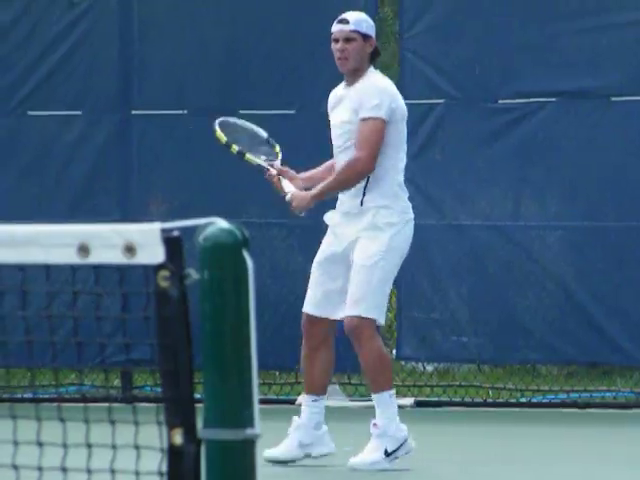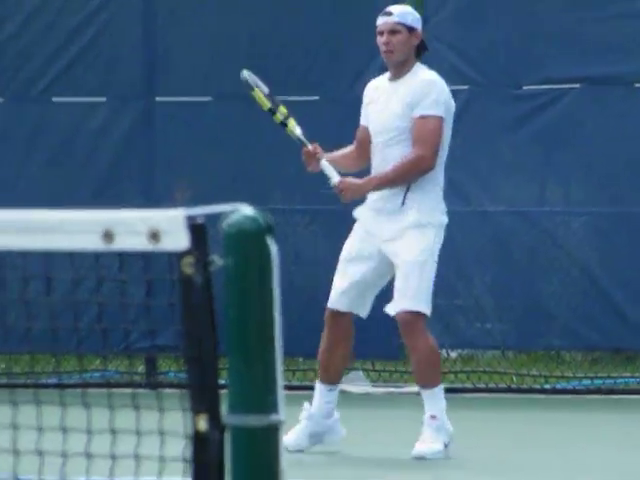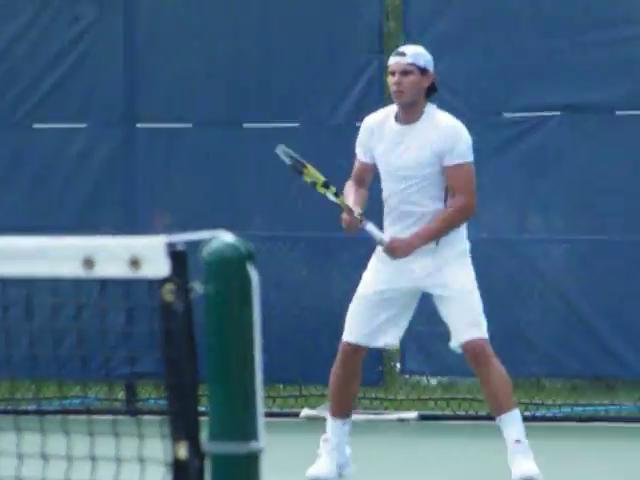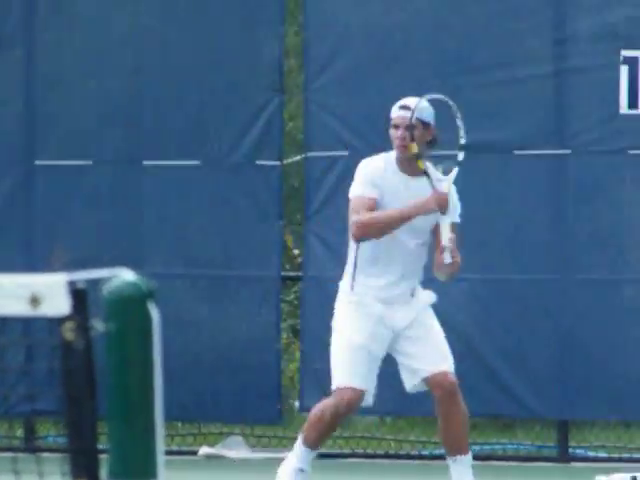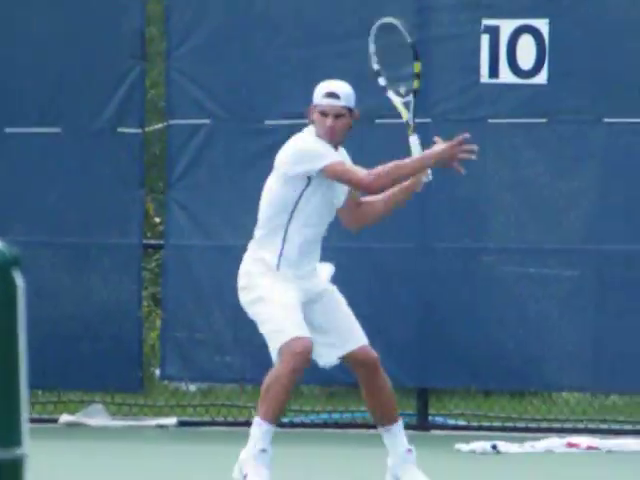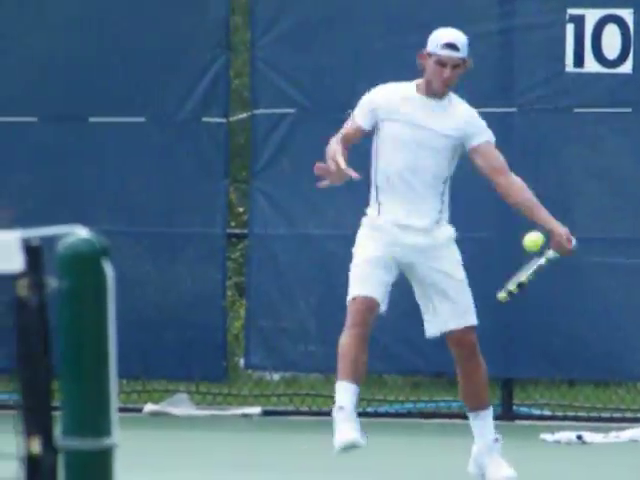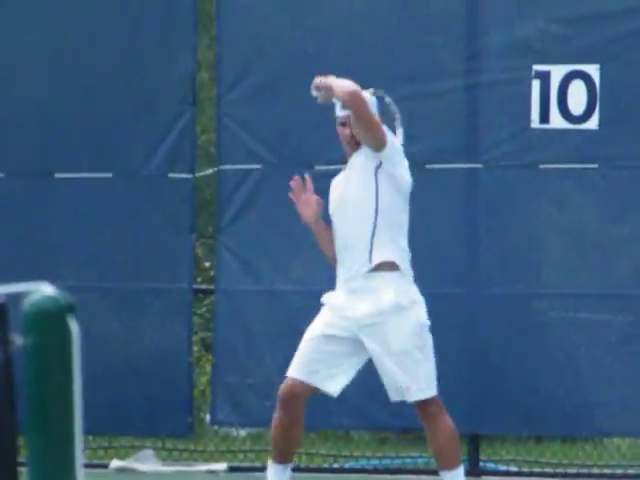
dt=0.3s
person 1, frame 1
left shoulder: (379, 91)
right shoulder: (337, 95)
left elbow: (364, 161)
left wrist: (312, 194)
right wrist: (297, 179)
left hip: (382, 222)
right hip: (345, 223)
left knee: (359, 323)
right knee: (314, 322)
left ankle: (389, 433)
right ankle: (309, 431)
person 1, frame 2
left shoulder: (430, 86)
right shoulder: (374, 88)
left elbow: (424, 158)
left wrist: (366, 186)
right wrist: (323, 159)
left hip: (416, 221)
right hip: (374, 219)
left knee: (409, 318)
right knee: (337, 316)
left ankle: (436, 425)
right ankle: (321, 417)
person 1, frame 3
left shoulder: (450, 132)
right shoulder: (373, 126)
left elbow: (464, 203)
right elbow: (357, 182)
left wrist: (416, 241)
right wrist: (351, 206)
left hip: (442, 255)
right hip: (394, 256)
left knee: (478, 350)
right knee: (350, 352)
person 1, frame 4
left shoulder: (443, 194)
right shoulder: (370, 170)
left elbow: (444, 260)
right elbow: (359, 229)
left wrist: (448, 263)
right wrist: (417, 207)
left hip: (411, 306)
right hip: (360, 303)
left knee: (445, 386)
right knee: (347, 397)
person 1, frame 5
left shoulder: (338, 154)
right shoulder: (305, 147)
left elbow: (353, 217)
right elbow: (369, 180)
left wrist: (408, 186)
right wrist: (433, 156)
left hip: (308, 279)
right hip: (265, 276)
left knee: (367, 362)
right knee: (294, 353)
person 1, frame 6
left shoulder: (466, 118)
right shoulder: (383, 97)
left elbow: (504, 179)
right elbow: (338, 142)
left wrist: (550, 224)
right wrist: (336, 163)
left hip: (433, 240)
right hip: (380, 231)
left knee: (465, 343)
right knee: (360, 313)
right ankle: (345, 419)
person 1, frame 7
left shoulder: (385, 153)
right shoulder: (341, 182)
left elbow: (355, 95)
left wrist: (331, 84)
right wrist: (313, 220)
left hip: (390, 301)
right hip: (343, 304)
left knee: (426, 405)
right knee: (290, 395)
